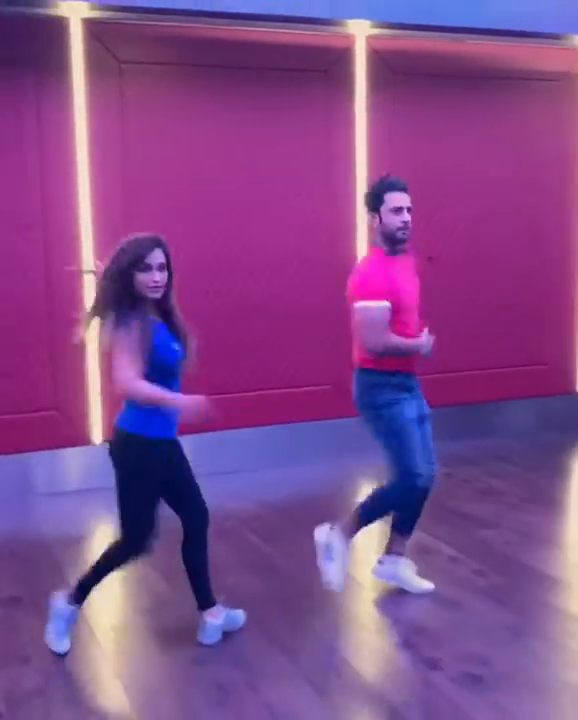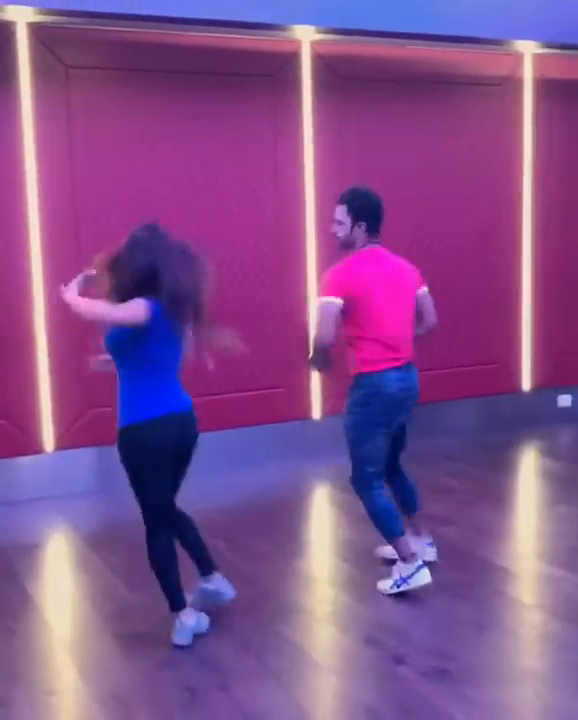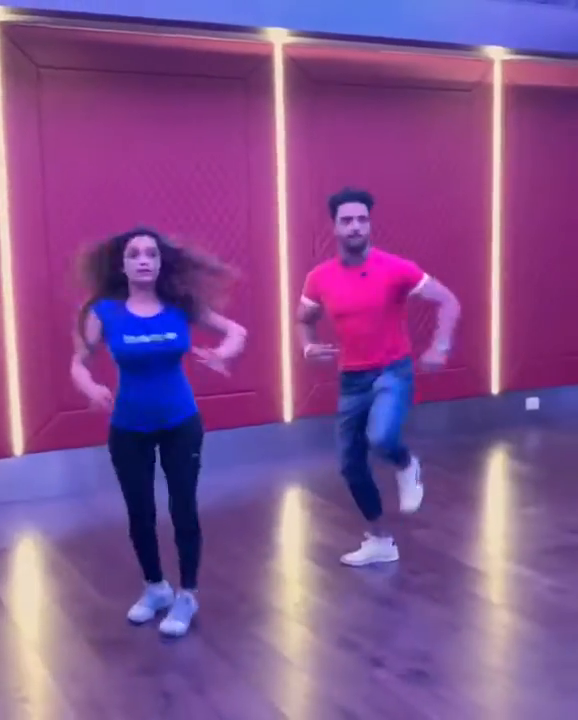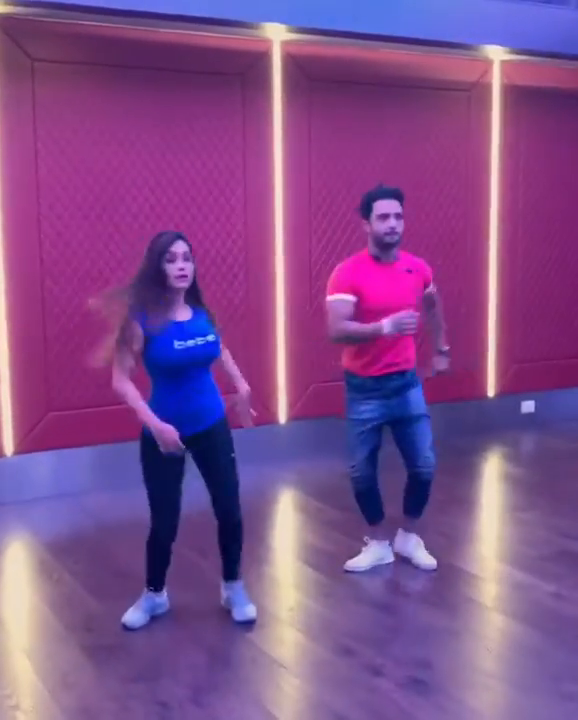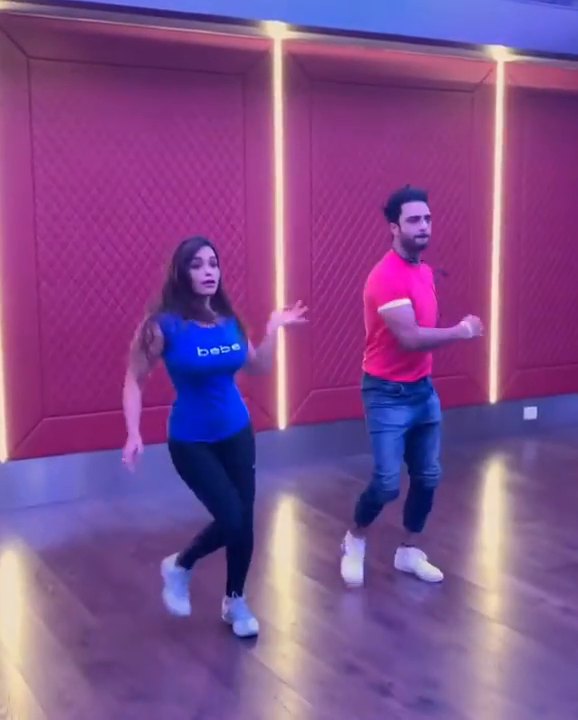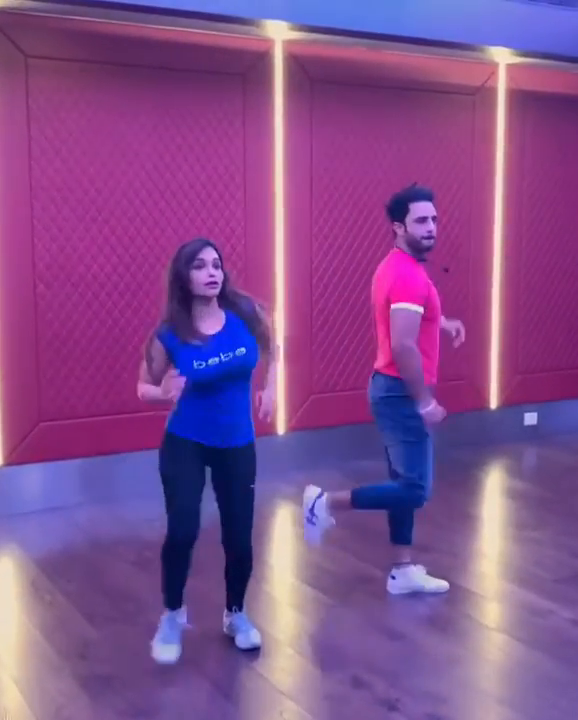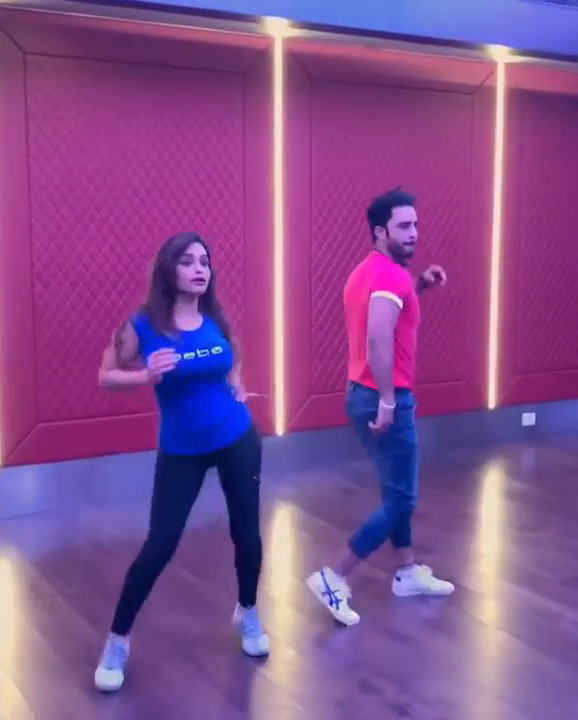
dt=0.3s
person 1, frame 1
left shoulder: (160, 315)
right shoulder: (129, 321)
right elbow: (128, 383)
right wrist: (176, 400)
left hip: (158, 440)
right hip: (140, 443)
left knee: (197, 518)
right knee: (137, 538)
left ankle: (210, 613)
right ankle: (70, 603)
person 1, frame 2
left shoulder: (140, 306)
right shoulder: (173, 302)
left elbow: (91, 310)
left wrist: (73, 290)
left hip: (144, 430)
right hip: (177, 421)
left knee: (156, 518)
right knee: (166, 508)
left ankle: (185, 616)
right ankle: (212, 578)
person 1, frame 3
left shoulder: (183, 307)
right shoulder: (103, 312)
left elbow: (236, 330)
right elbow: (79, 363)
left wrist: (221, 353)
right wrist: (90, 386)
left hip: (180, 424)
right hip: (128, 429)
left knee: (183, 510)
right knee: (140, 515)
left ankle: (185, 595)
right ankle: (155, 589)
person 1, frame 4
left shoulder: (202, 313)
right shoulder: (141, 320)
right elbow: (120, 380)
left wrist: (240, 384)
right wrist: (154, 425)
left hip: (213, 426)
right hip: (166, 433)
left knee: (229, 513)
right knee: (164, 524)
left ankle: (234, 587)
right ankle: (154, 595)
person 1, frame 5
left shoulder: (229, 320)
right shoulder: (163, 325)
left elbow: (256, 366)
right elbow: (133, 380)
left wrist: (275, 329)
right wrist: (134, 434)
left hip: (236, 433)
right hip: (191, 442)
left knee: (244, 525)
right knee: (231, 522)
left ankle: (234, 601)
right ankle: (179, 567)
person 1, frame 6
left shoulder: (244, 313)
right shoulder: (168, 336)
left elbow: (269, 349)
right elbow: (145, 386)
left wrist: (266, 391)
right wrist: (163, 393)
left hip: (237, 443)
right hip: (186, 441)
left knee: (239, 539)
right knee: (183, 530)
left ankle: (236, 616)
right ankle: (173, 616)
person 1, frame 7
left shoulder: (217, 321)
right shoulder: (143, 326)
right elbow: (106, 376)
left wrist: (236, 389)
right wrist: (146, 375)
left hip: (236, 441)
right hip: (180, 451)
left knee: (246, 535)
right knee: (159, 545)
left ankle: (247, 615)
right ankle: (117, 642)
person 2, frame 1
left shoulder: (402, 262)
right shoulder: (374, 274)
right elbow: (376, 343)
left wrist: (413, 329)
right wrist: (417, 344)
left hip: (402, 386)
right hip: (383, 388)
left knee: (424, 475)
right knee: (413, 479)
left ankle: (394, 560)
right ankle: (338, 535)
person 2, frame 2
left shoulder: (338, 276)
right shoulder: (405, 268)
left elbow: (323, 339)
right elbow: (429, 322)
left wrist: (319, 362)
left hip: (373, 385)
right hip: (403, 380)
left knee: (364, 478)
right knee: (386, 465)
left ankle: (411, 565)
right ankle: (419, 540)
person 2, frame 3
left shoulder: (396, 268)
right shoulder: (319, 277)
left elbow: (449, 302)
right elbow: (303, 321)
left wrist: (441, 345)
right wrist: (309, 346)
left hip: (392, 372)
right hip: (350, 382)
left knee: (381, 439)
right knee: (351, 465)
left ankle: (407, 466)
right ankle: (379, 541)
person 2, frame 4
left shoulder: (419, 268)
right shoulder: (346, 273)
left elbow: (434, 305)
right elbow: (337, 330)
left wrist: (441, 348)
right wrist: (386, 326)
left hip: (407, 384)
right hip: (364, 389)
left knee: (423, 468)
right knee: (362, 472)
left ankle: (408, 536)
right ankle: (378, 544)
person 2, frame 5
left shoulder: (425, 271)
right shoulder: (385, 277)
right elbow: (411, 338)
right wrist: (462, 331)
left hip: (423, 389)
right hip: (387, 394)
left knee: (427, 477)
right knee: (386, 483)
left ankle: (409, 552)
right ankle: (355, 540)
person 2, frame 6
left shoulder: (398, 267)
right shoulder: (409, 276)
right elbow: (404, 347)
left wrist: (439, 323)
right wrist: (426, 402)
left hip: (394, 388)
right hip: (402, 393)
left knee: (406, 483)
right knee: (413, 489)
left ankle: (404, 571)
right ankle: (326, 502)
person 2, frame 7
left shoulder: (367, 272)
right shoulder: (390, 274)
right elbow: (379, 336)
left wrist: (420, 286)
right wrist: (386, 400)
left hip: (364, 393)
right hip: (384, 400)
left knee: (398, 491)
right knee: (400, 498)
left ankle: (409, 573)
right ankle: (332, 577)
